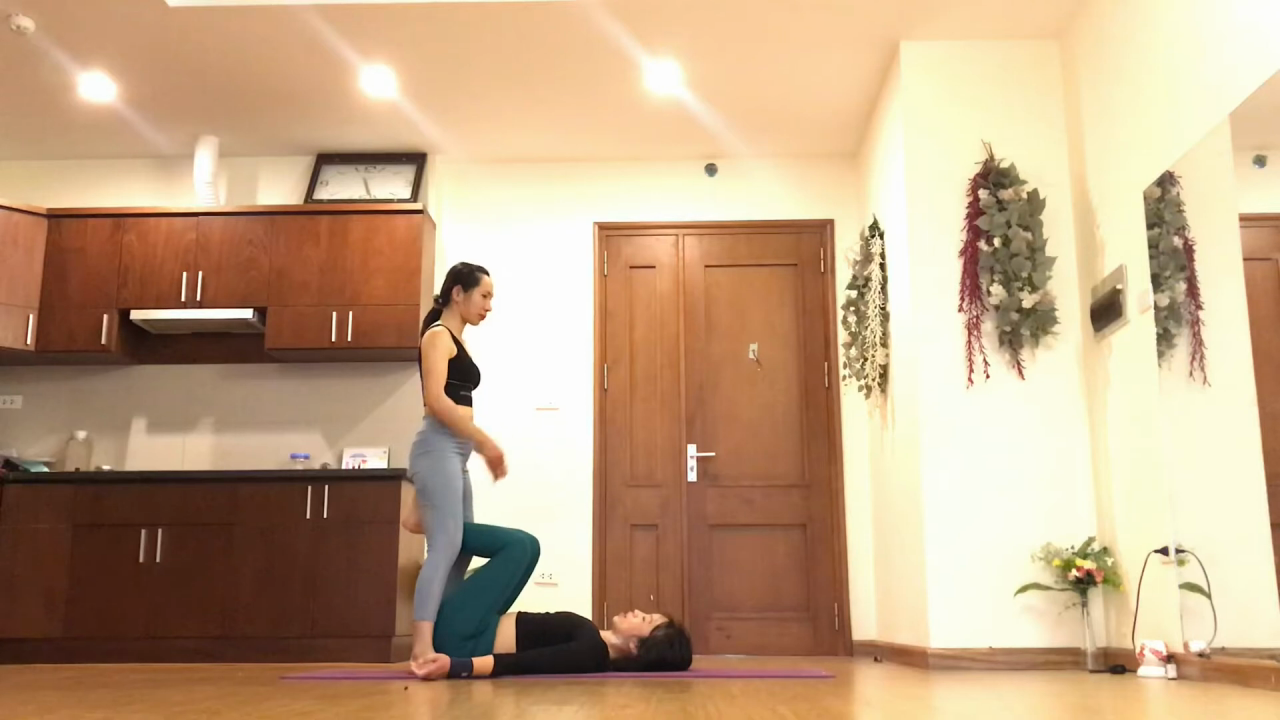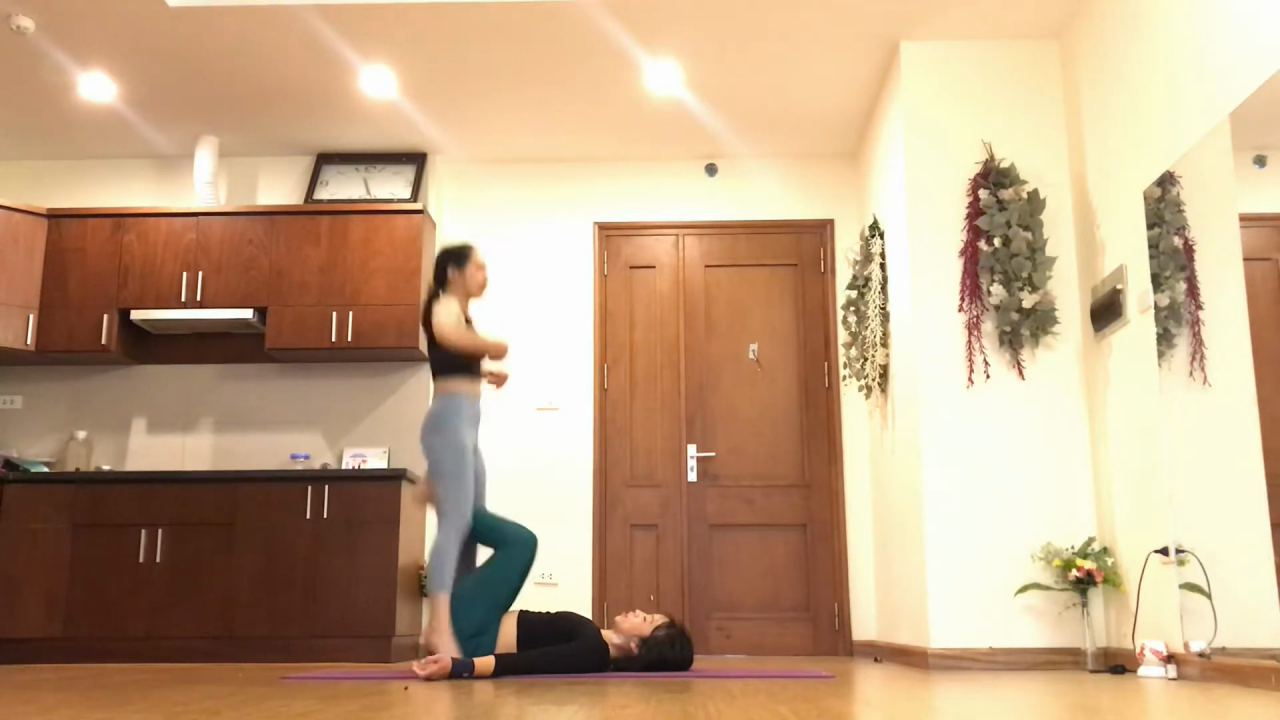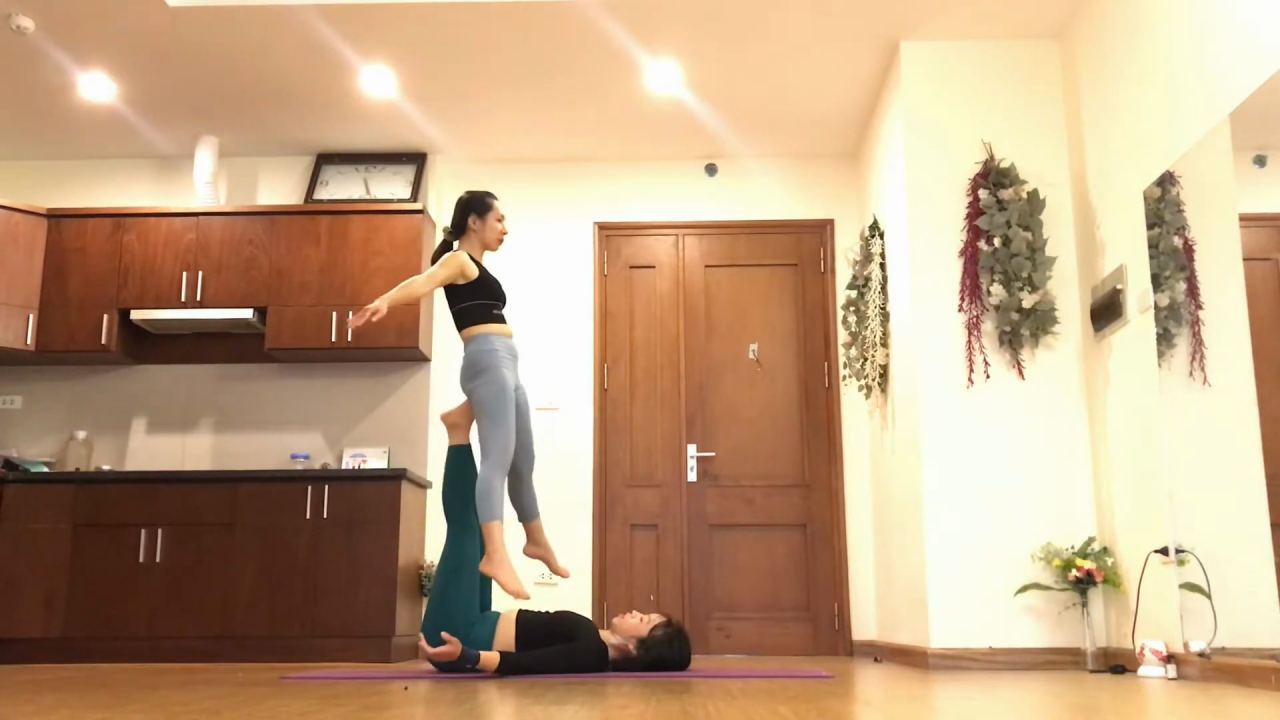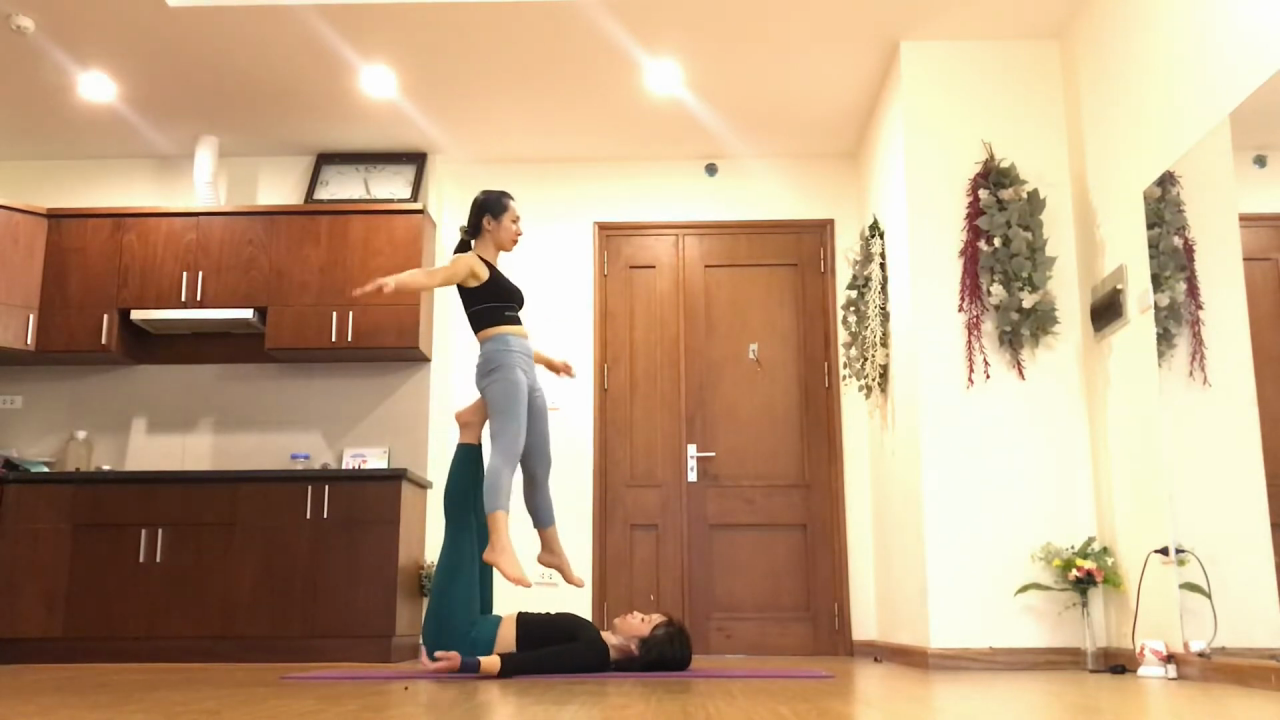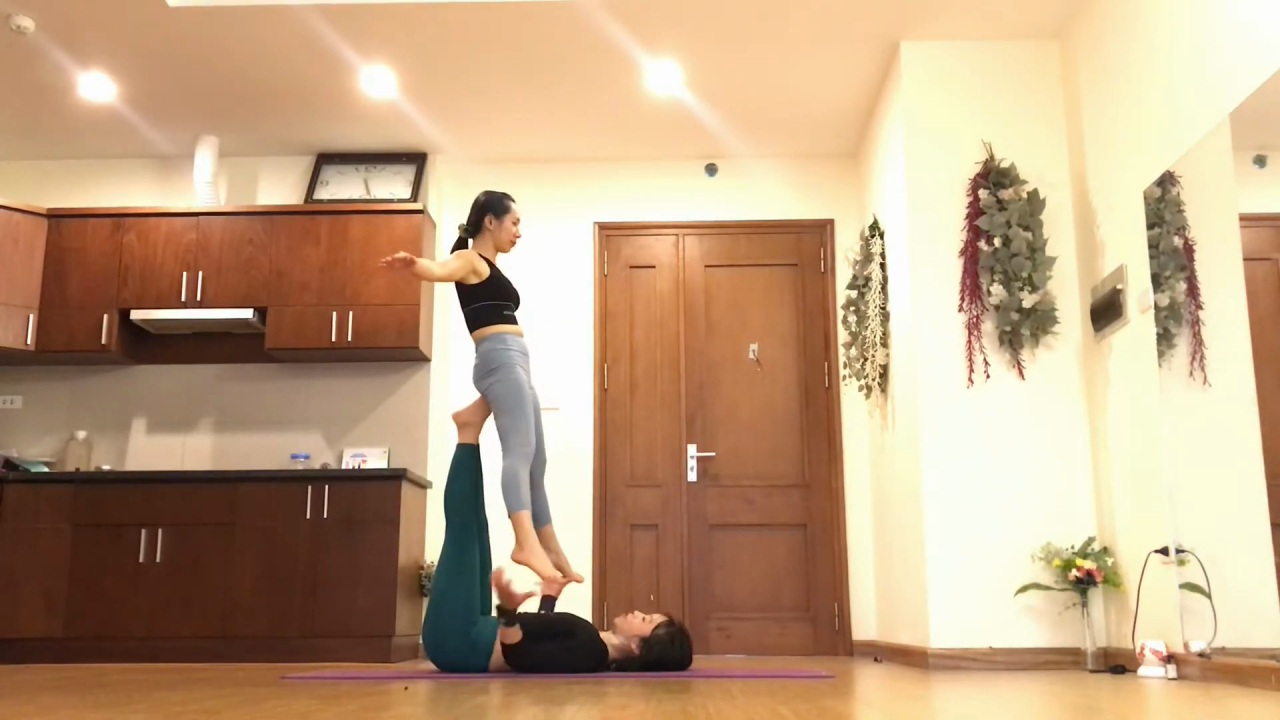
dt=1s
person 1, frame 1
left shoulder: (455, 341)
right shoulder: (438, 335)
right elbow: (438, 400)
left wrist: (482, 445)
right wrist: (485, 441)
left hip: (453, 454)
right hip: (439, 449)
left knee: (461, 550)
right knee: (445, 547)
right ankle: (422, 649)
person 1, frame 2
left shoulder: (462, 315)
right shoulder: (448, 307)
right elbow: (445, 330)
left wrist: (491, 374)
right wrist: (491, 345)
left hip: (463, 427)
right hip: (449, 422)
left knee: (473, 523)
right knee: (456, 521)
left ankle: (448, 621)
right ankle: (438, 623)
person 1, frame 3
left shoulder: (476, 267)
right shoulder: (458, 260)
right elbow: (420, 283)
right wrist: (382, 302)
left hip: (504, 364)
right hip: (488, 361)
left knee: (522, 461)
right knee: (498, 457)
left ankle: (536, 540)
right ankle: (496, 554)
person 1, frame 4
left shoulder: (494, 273)
right shoulder: (470, 263)
right elbow: (428, 277)
left wrist: (546, 359)
right wrist: (391, 280)
left hip: (522, 367)
right hip: (502, 363)
left knee: (538, 466)
right knee: (508, 449)
left ankle: (551, 548)
right ankle: (499, 543)
person 1, frame 5
left shoulder: (491, 270)
right shoulder: (470, 260)
right elbow: (437, 271)
left wrist: (493, 395)
right wrist: (413, 265)
left hip: (514, 362)
right hip: (500, 360)
left knee: (534, 460)
right knee: (521, 450)
left ankle: (548, 546)
right ankle: (526, 542)
person 2, frame 1
left shoulder: (592, 653)
right shoulder: (594, 642)
left elbow: (520, 663)
left wrist: (456, 666)
left hip: (463, 640)
right hip: (475, 638)
left knee: (521, 546)
right knee: (523, 547)
person 2, frame 2
left shoulder: (594, 653)
right shoulder: (597, 643)
left elbow: (526, 664)
left wrist: (459, 665)
left hip: (465, 640)
right hip: (476, 638)
left knee: (520, 542)
right knee: (518, 542)
person 2, frame 3
left shoulder: (593, 654)
right shoulder: (594, 641)
left elbow: (520, 664)
left wrist: (464, 655)
left hip: (460, 639)
right hip: (471, 636)
left knee: (463, 530)
left ankle: (459, 431)
right ankle: (460, 429)
person 2, frame 4
left shoulder: (594, 654)
right shoulder: (596, 643)
left elbow: (519, 664)
left wrist: (463, 663)
left hip: (457, 641)
right hip: (469, 638)
left knee: (461, 532)
left ankle: (471, 430)
person 2, frame 5
left shoulder: (592, 652)
right shoulder: (594, 644)
left elbow: (515, 655)
left wrist: (508, 608)
right wrist: (549, 597)
left hip: (456, 645)
right hip: (466, 644)
left knee: (463, 534)
left ankle: (469, 431)
right ankle: (471, 428)
